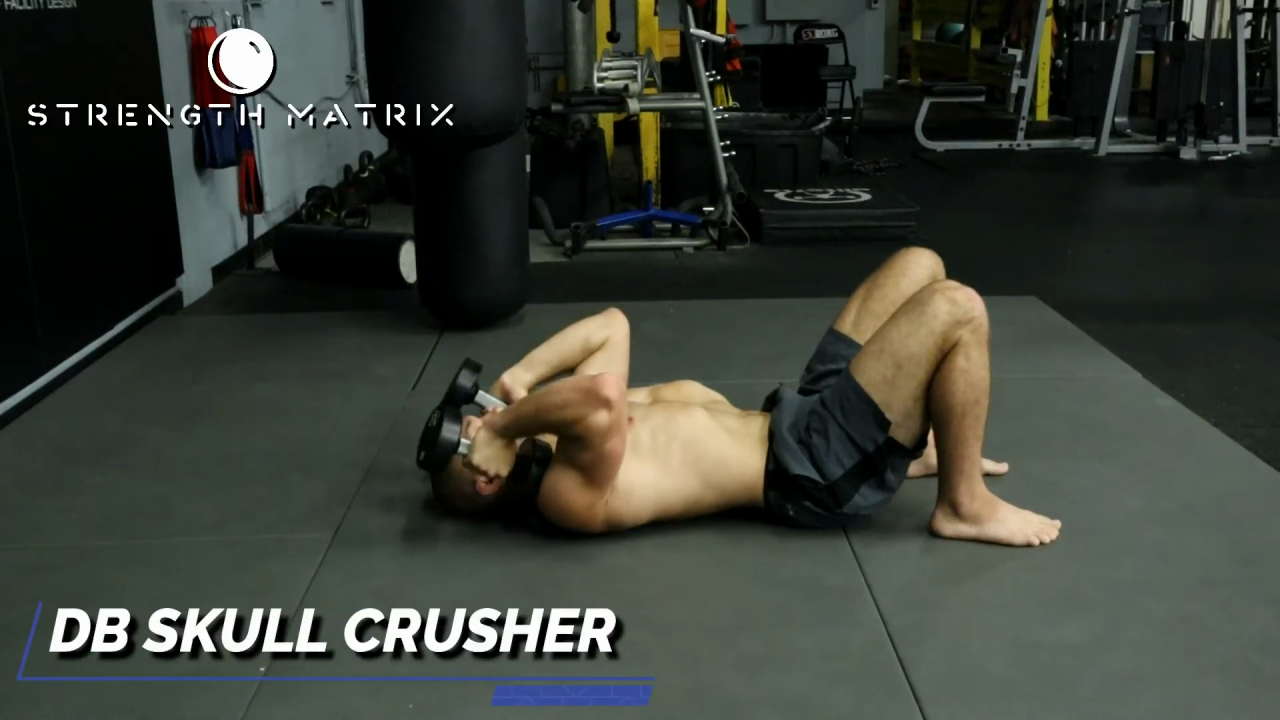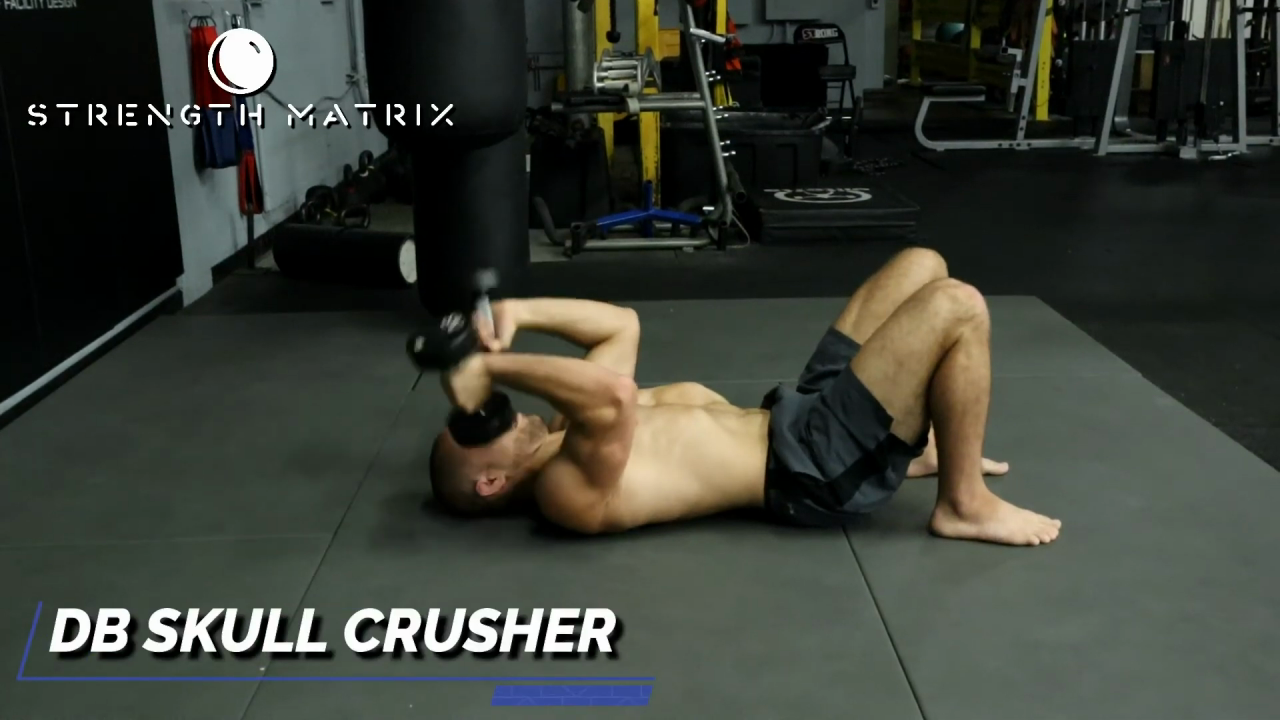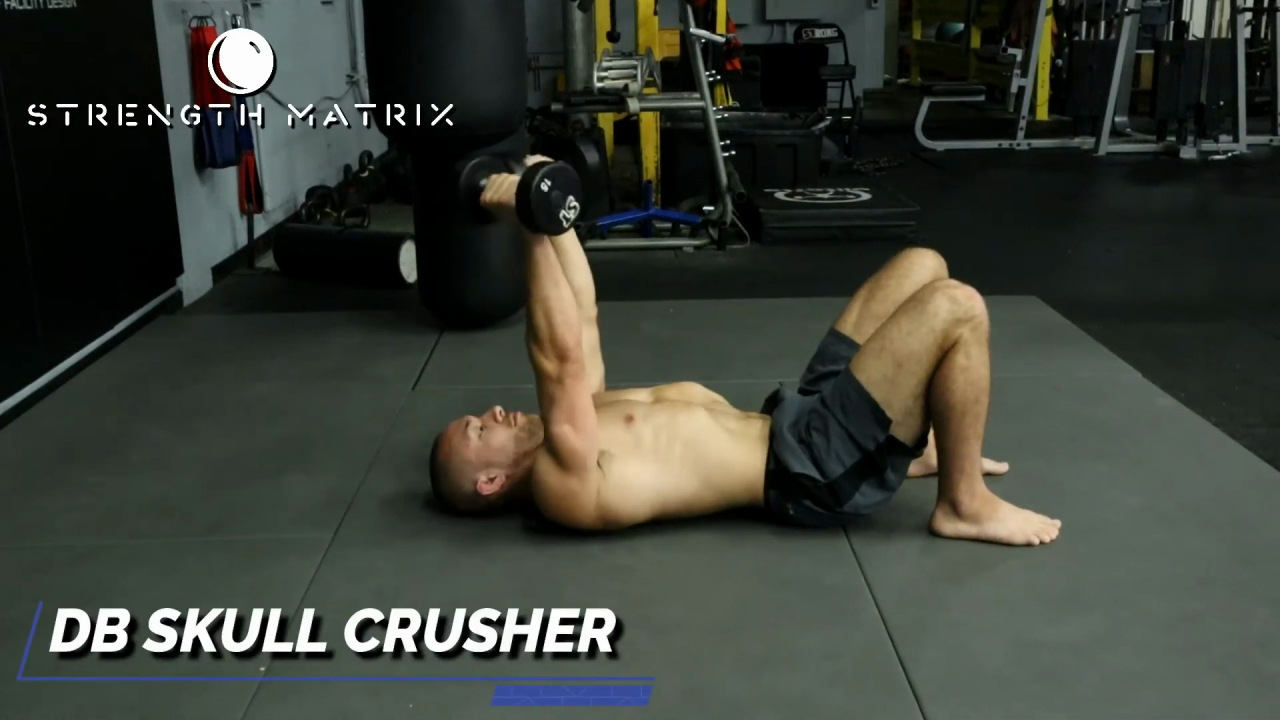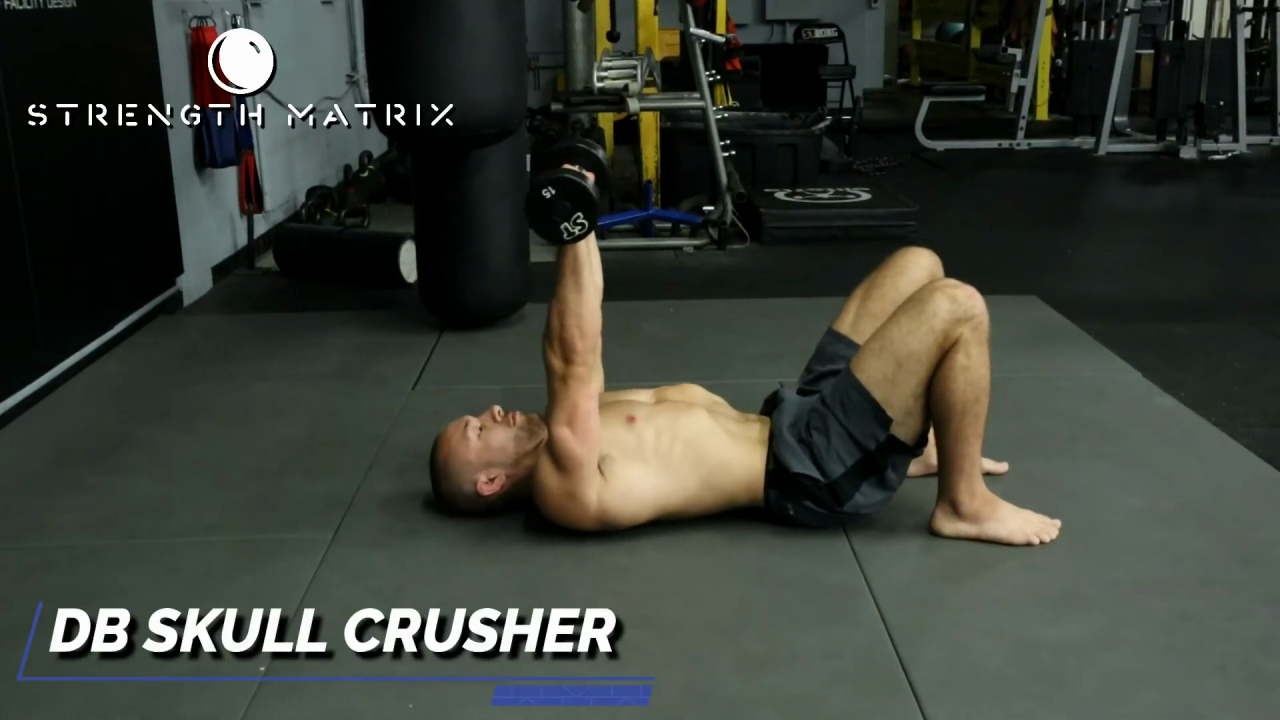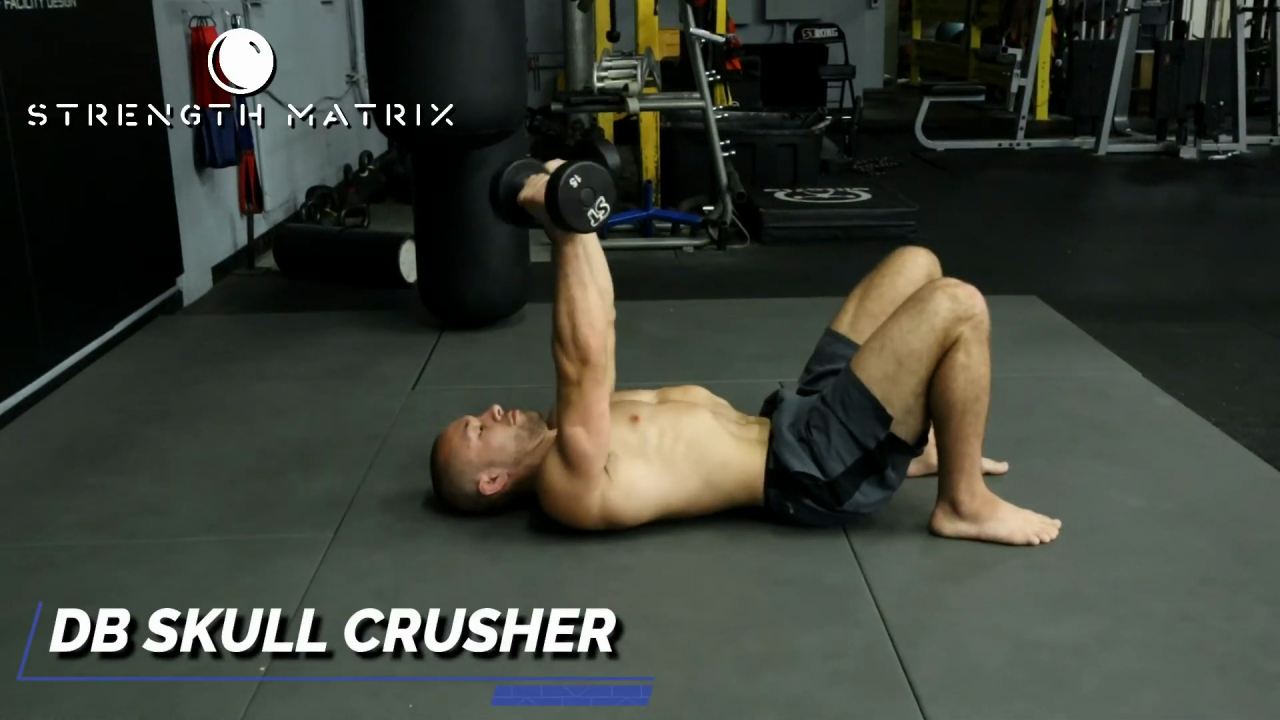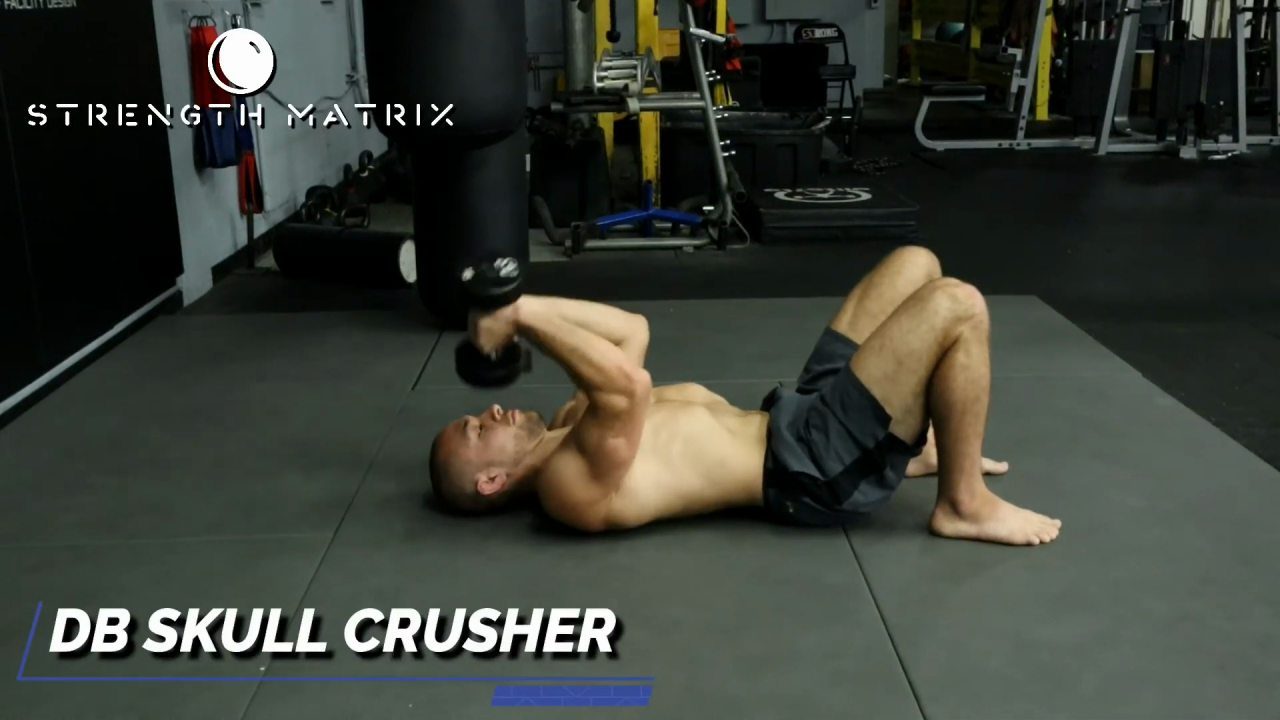
dt=0.5s
person 1, frame 1
left shoulder: (564, 442)
right shoulder: (569, 494)
left elbow: (612, 326)
right elbow: (602, 393)
left wrist: (520, 377)
right wrist: (508, 425)
left hip: (798, 415)
right hip: (818, 470)
left knee: (919, 265)
right knee: (955, 308)
left ankle: (921, 447)
right ankle: (964, 506)
person 1, frame 2
left shoulder: (570, 438)
right shoulder: (570, 492)
left elbow: (623, 325)
right elbow: (615, 394)
left wrist: (516, 312)
right wrist: (496, 367)
left hip: (799, 417)
right hip: (819, 467)
left knee: (923, 266)
right knee: (957, 307)
left ankle: (919, 446)
right ankle: (964, 505)
person 1, frame 3
left shoulder: (572, 432)
right shoulder: (564, 486)
left elbow: (580, 321)
right elbow: (561, 358)
right wrist: (536, 224)
left hip: (794, 418)
right hip: (818, 467)
left knee: (922, 265)
right knee: (957, 307)
left ankle: (920, 445)
right ankle: (965, 504)
person 1, frame 4
left shoulder: (564, 442)
right shoulder: (564, 490)
right elbow: (573, 365)
right wrist: (575, 232)
left hip: (794, 423)
right hip: (817, 470)
left knee: (919, 267)
right knee: (957, 306)
left ankle: (918, 448)
right ankle: (965, 506)
person 1, frame 5
left shoulder: (558, 437)
right shoulder: (568, 488)
left elbow: (595, 330)
right elbow: (585, 362)
left wrist: (566, 224)
right wrist: (570, 227)
left hip: (796, 418)
right hip: (819, 468)
left knee: (916, 263)
right knee: (958, 306)
left ankle: (919, 445)
right ankle: (964, 505)
person 1, frame 6
left shoulder: (571, 425)
right shoulder: (572, 487)
left elbow: (632, 331)
right elbow: (629, 385)
left wrist: (522, 306)
right wrist: (521, 316)
left hip: (796, 418)
right hip: (818, 467)
left knee: (916, 264)
right knee: (957, 306)
left ankle: (918, 446)
right ankle: (965, 505)
